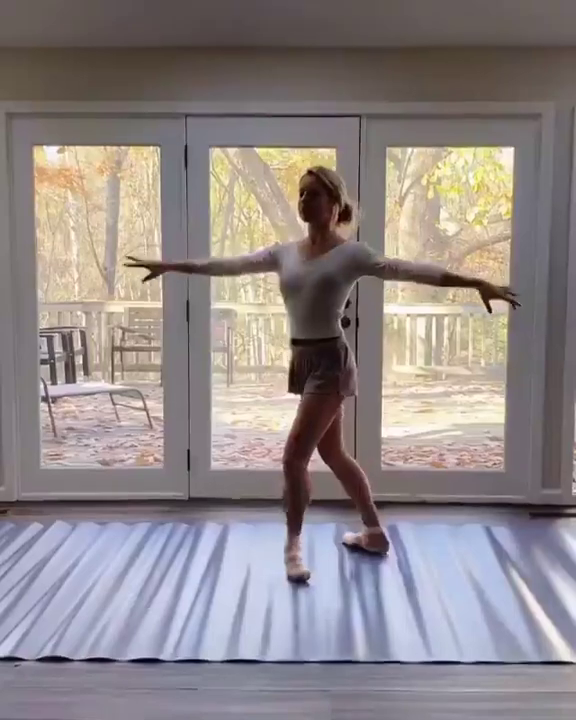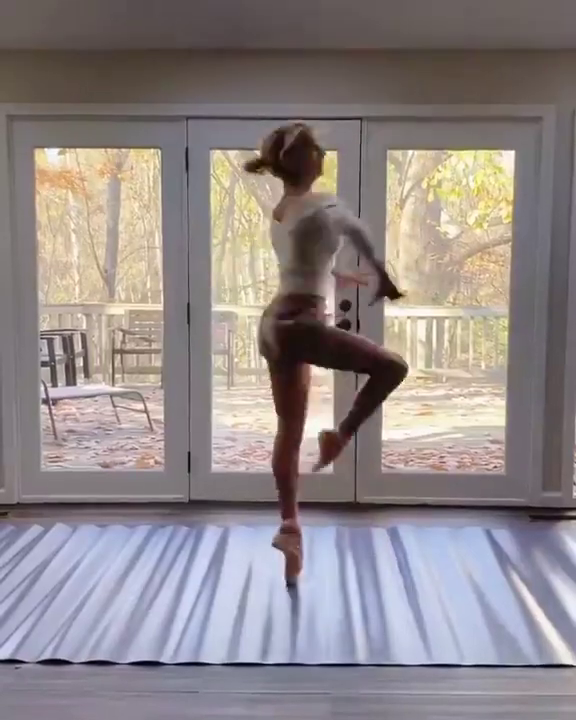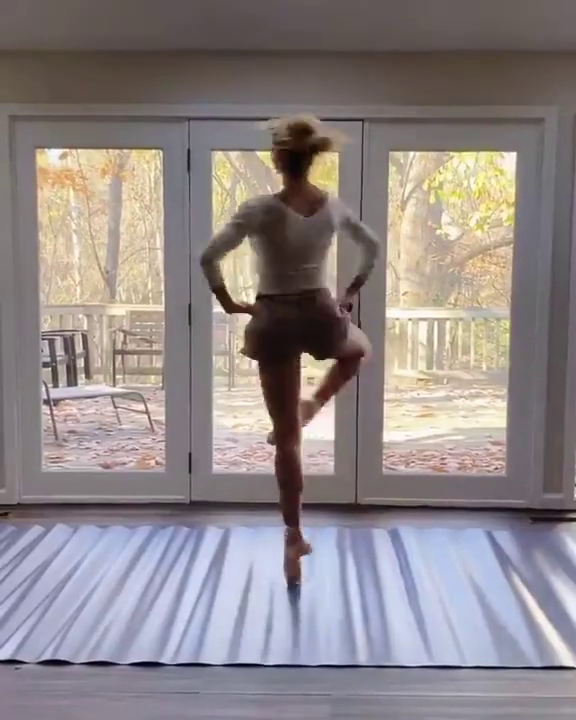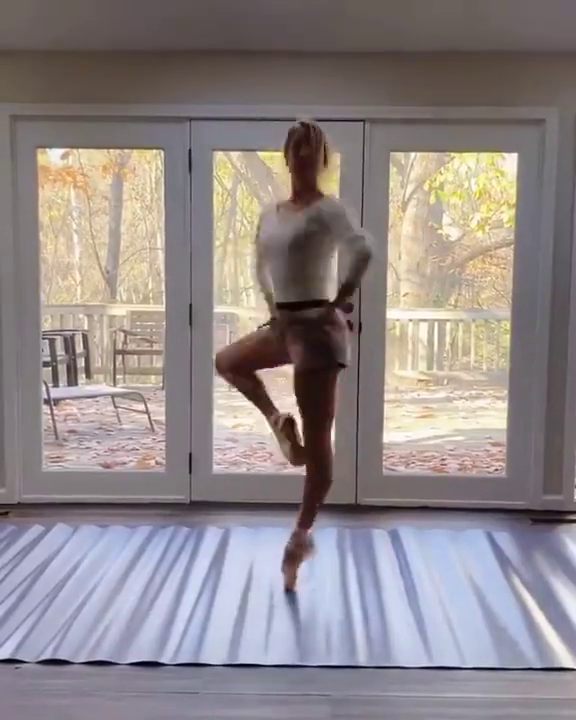
dt=0.4s
person 1, frame 1
left shoulder: (354, 253)
right shoulder: (283, 252)
left elbow: (417, 268)
right elbow: (229, 263)
left wrist: (477, 282)
right wrist: (170, 265)
left hip: (328, 364)
right hip: (304, 360)
left knee: (294, 457)
right knee: (332, 454)
left ankle: (292, 547)
right ankle: (374, 531)
person 1, frame 2
left shoulder: (283, 209)
right shoulder: (317, 204)
right elbow: (356, 231)
left wrist: (344, 276)
right wrist: (383, 279)
left hip: (283, 320)
right hip: (296, 321)
left knee: (288, 433)
right knee: (391, 368)
left ankle: (289, 526)
right ankle: (337, 436)
person 1, frame 3
left shoulder: (259, 208)
right shoulder: (331, 204)
left elbow: (208, 257)
right elbow: (373, 248)
left wrist: (228, 301)
right wrist: (348, 295)
left hip: (271, 320)
right hip: (319, 315)
left knee: (286, 438)
right knee: (354, 350)
left ankle: (293, 536)
right ankle: (312, 406)
person 1, frame 4
left shoulder: (330, 207)
right shoulder: (275, 211)
left elbow: (365, 249)
left wrist: (336, 305)
right wrist: (275, 303)
left hip: (314, 327)
right hip: (285, 323)
left knee: (319, 448)
left ankle: (301, 536)
right ankle: (282, 422)
